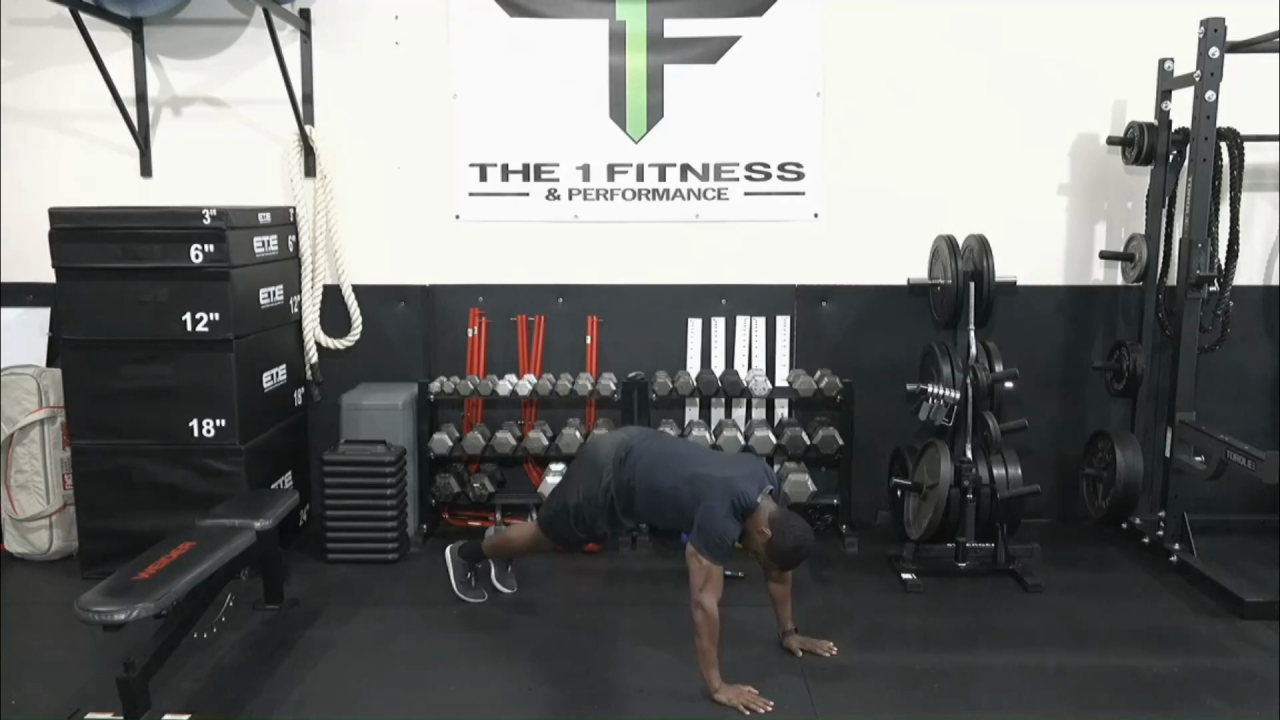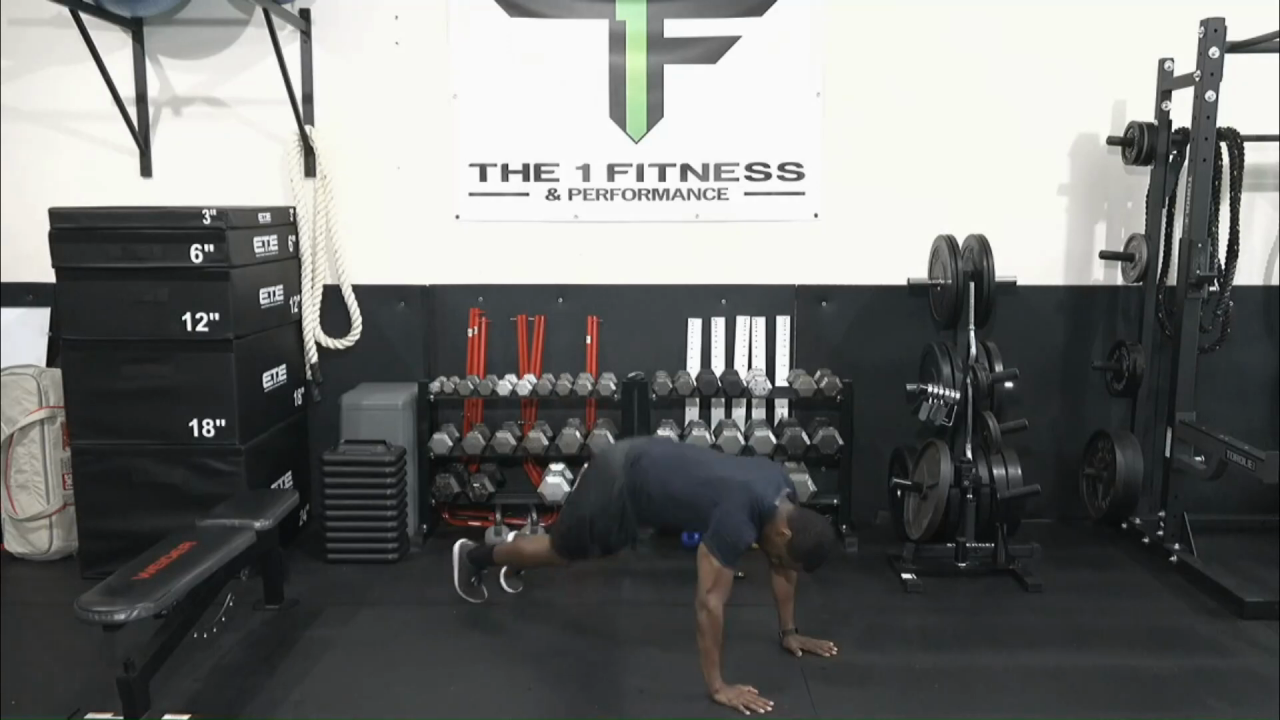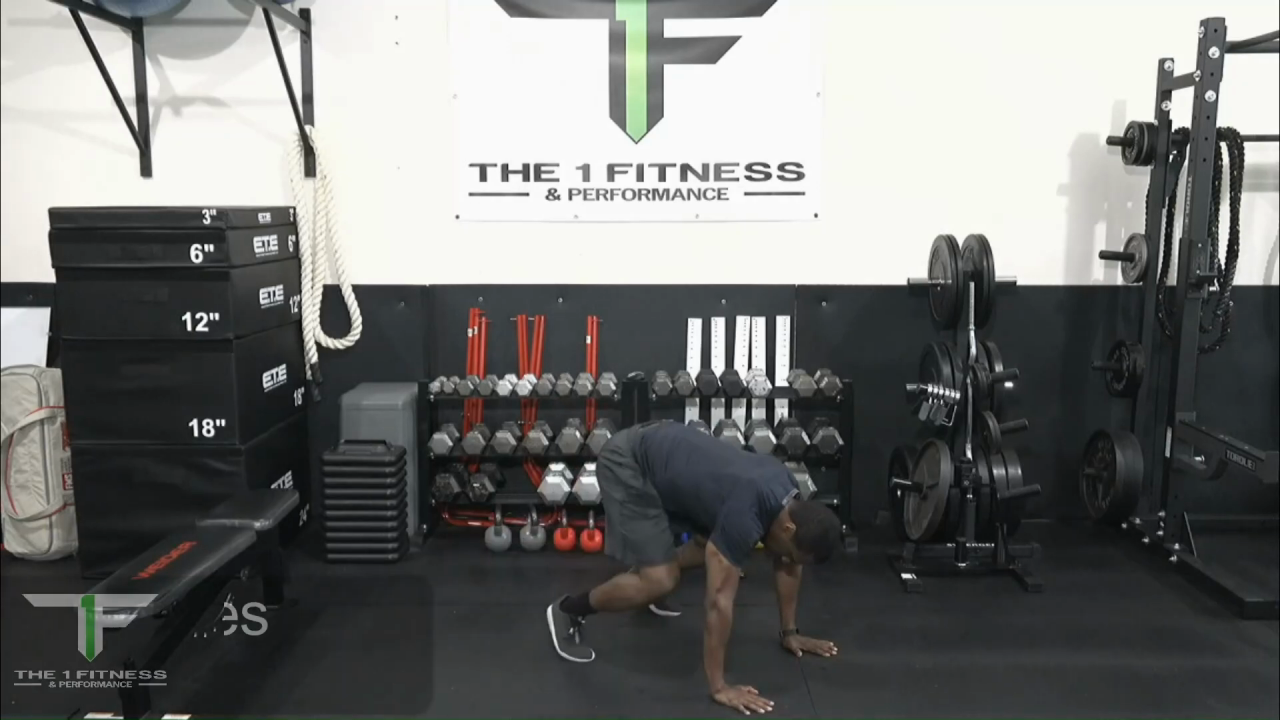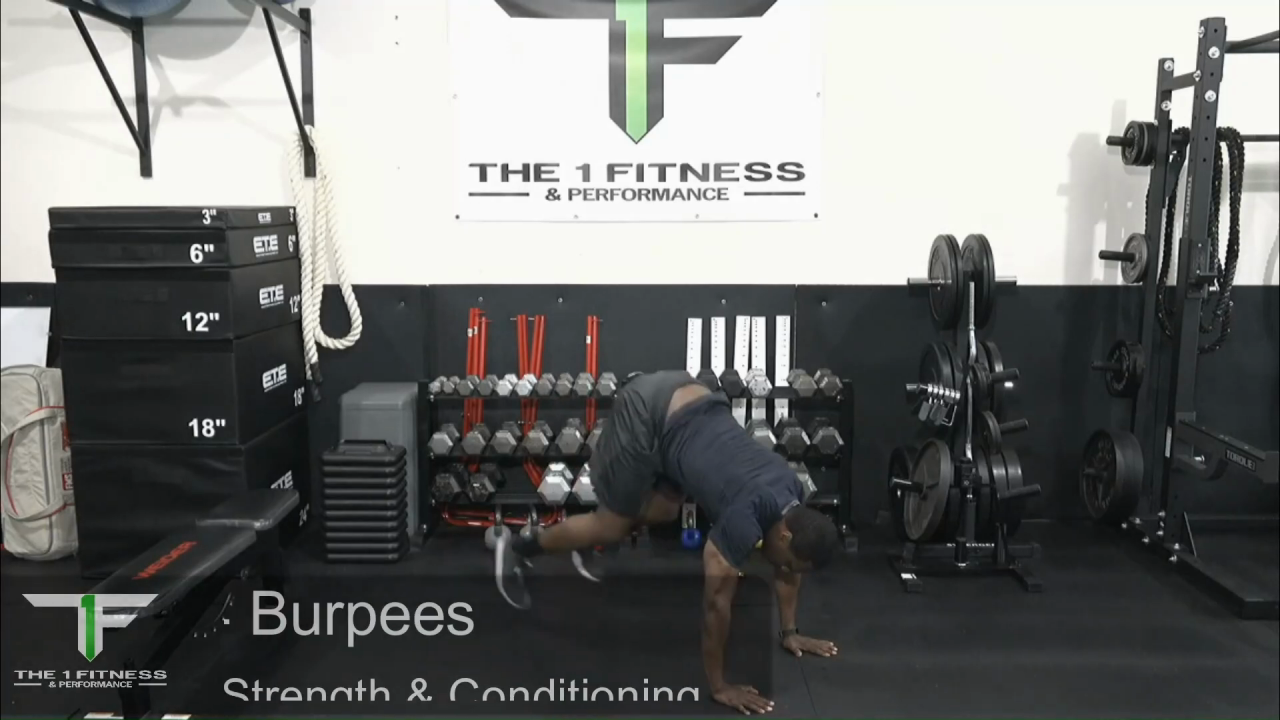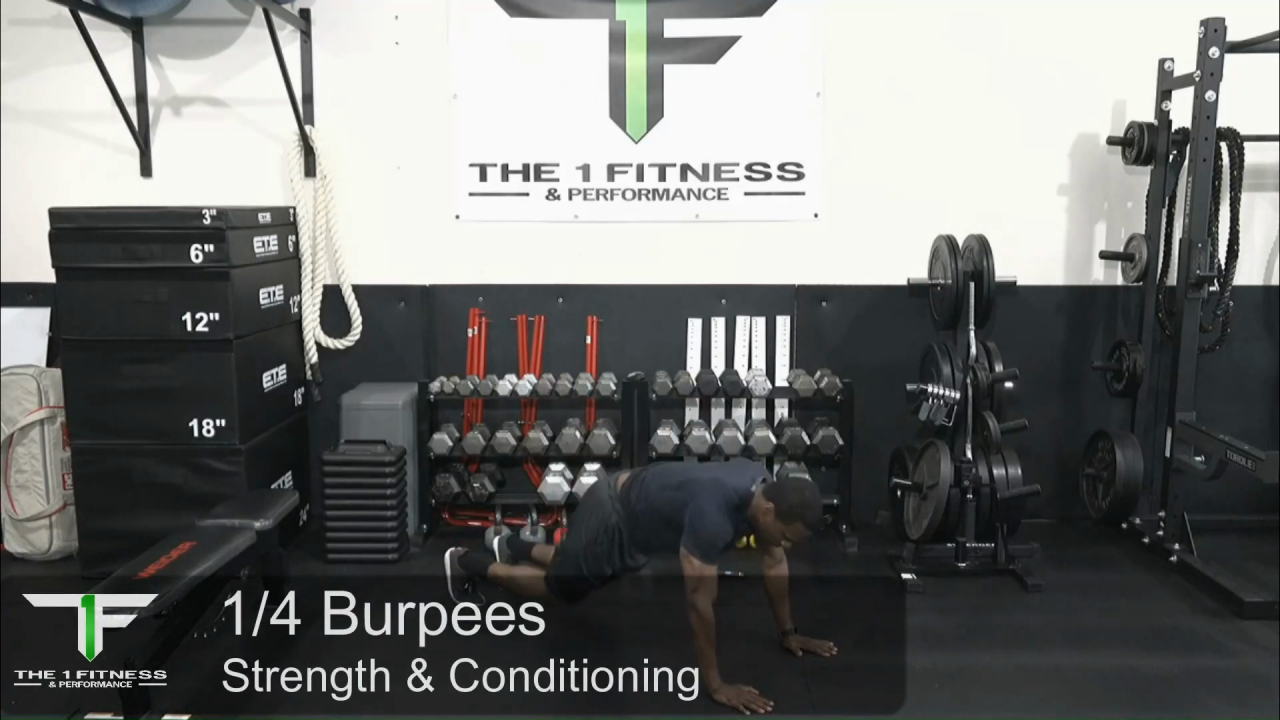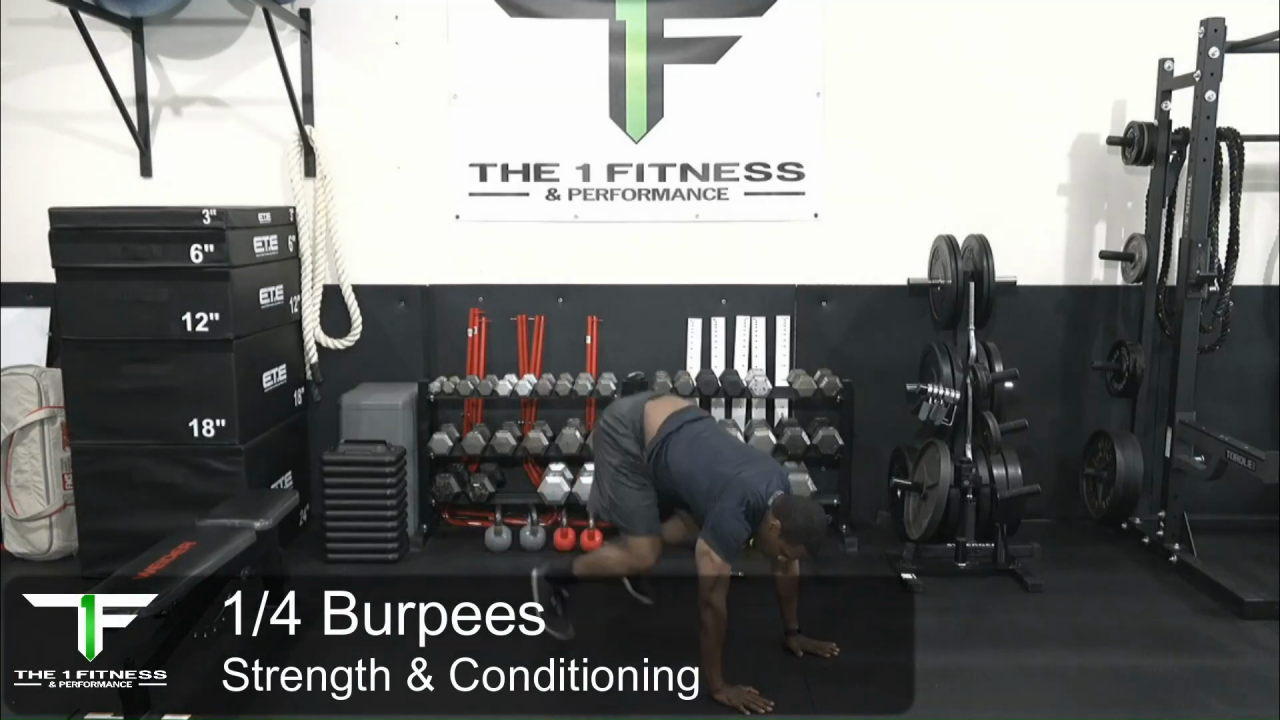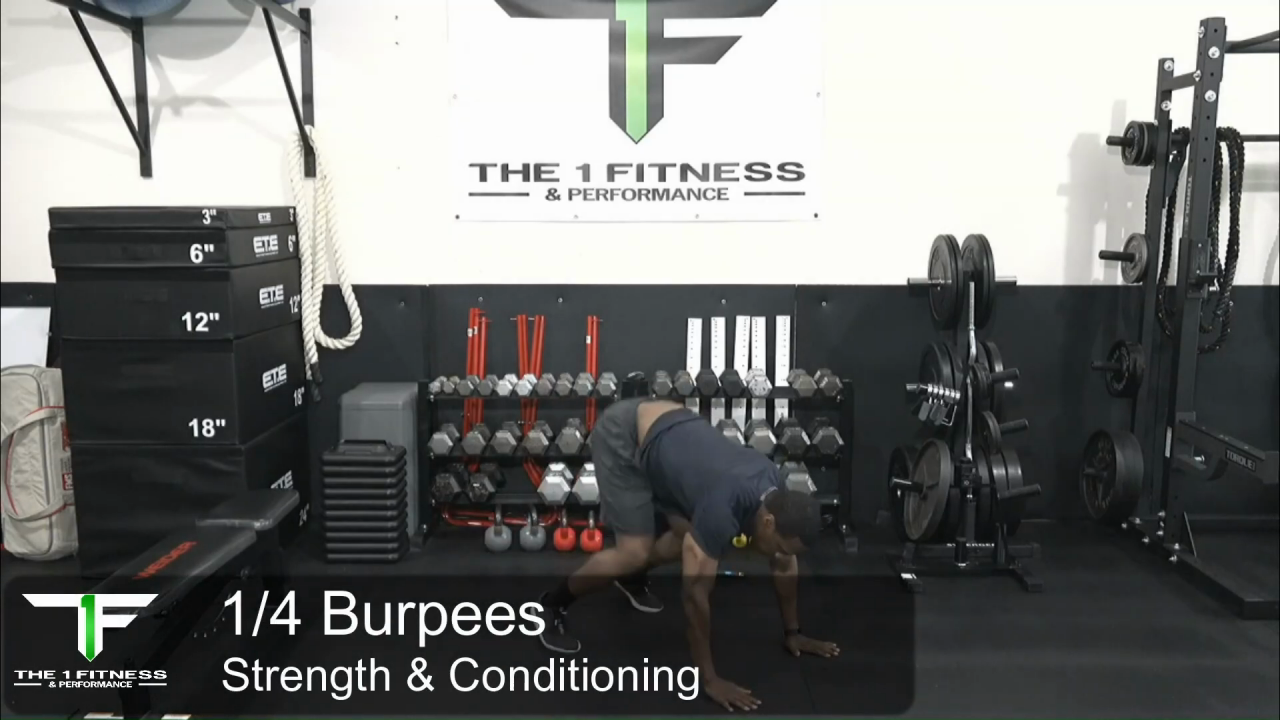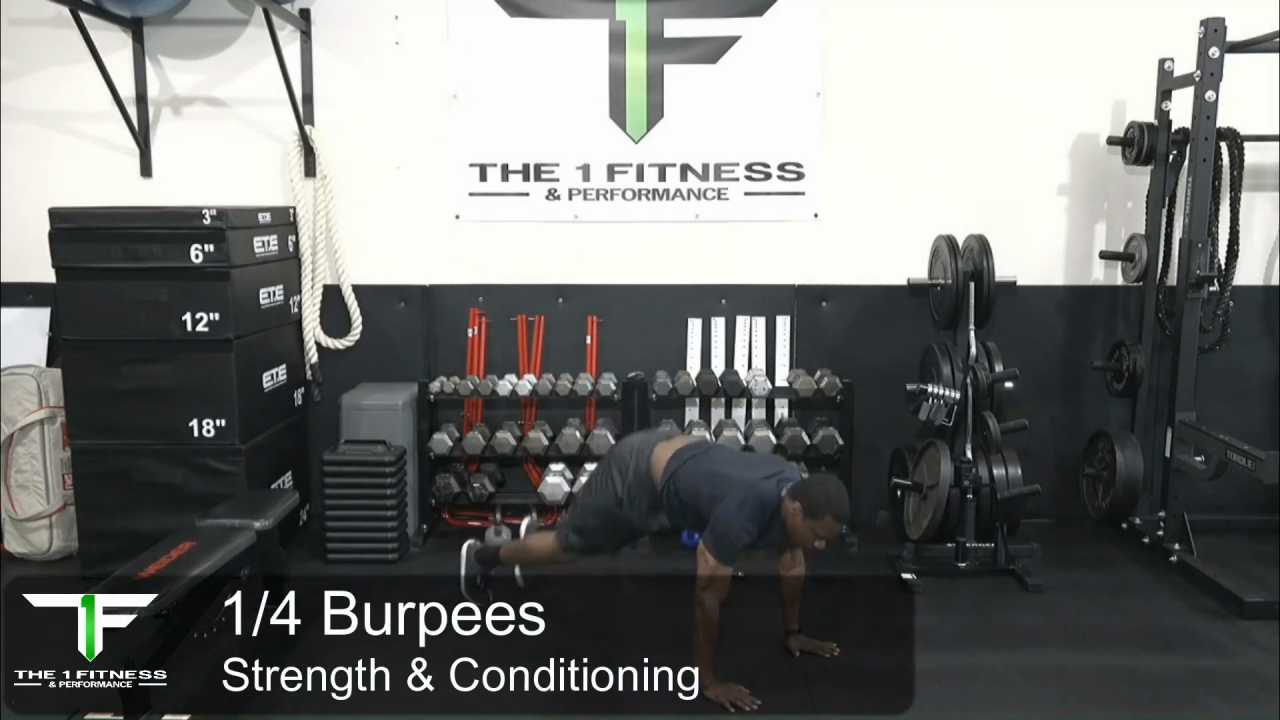
dt=0.4s
person 1, frame 1
left shoulder: (768, 488)
right shoulder: (721, 515)
left elbow: (777, 567)
right elbow: (704, 599)
left wrist: (789, 632)
right wrist: (717, 686)
left hip: (635, 450)
right hip: (609, 471)
left knee: (558, 532)
right knee: (549, 532)
left ankle: (500, 553)
right ankle: (466, 553)
person 1, frame 2
left shoulder: (782, 493)
right shoulder: (737, 517)
left elbow: (782, 568)
right elbow: (709, 601)
left wrist: (790, 632)
right wrist: (718, 687)
left hip: (641, 465)
right hip: (619, 481)
left knee: (578, 545)
right knee: (563, 548)
left ankle: (524, 545)
right ankle: (473, 555)
person 1, frame 3
left shoulder: (788, 497)
right shoulder: (745, 514)
left elbow: (787, 567)
right elbow: (720, 600)
left wrist: (790, 632)
right wrist: (719, 687)
left hip: (663, 446)
right hip: (630, 460)
left knee: (716, 546)
right knee: (660, 580)
left ankle: (645, 569)
right ankle: (569, 612)
person 1, frame 4
left shoulder: (790, 495)
right shoulder: (747, 517)
left elbow: (786, 572)
right elbow: (717, 600)
left wrist: (789, 633)
right wrist: (718, 685)
left hip: (678, 397)
right hip: (647, 412)
left knee: (661, 511)
right knee: (611, 526)
left ankle: (584, 545)
right ankle: (519, 549)
person 1, frame 5
left shoulder: (766, 487)
right shoulder: (714, 515)
left elbow: (774, 562)
right elbow: (700, 602)
left wrist: (789, 632)
right wrist: (716, 685)
left hip: (634, 500)
right hip: (613, 513)
left knee: (578, 563)
right knee: (560, 589)
left ankle: (515, 548)
right ankle: (466, 563)
person 1, frame 6
left shoulder: (778, 490)
right shoulder: (733, 513)
left elbow: (786, 567)
right elbow: (713, 599)
left wrist: (793, 632)
right wrist: (718, 686)
right hip: (628, 428)
left knee: (697, 526)
right knee: (642, 557)
left ankle: (625, 536)
right ankle: (553, 579)
person 1, frame 7
left shoulder: (775, 497)
right shoulder: (722, 509)
left elbow: (785, 566)
right elbow: (695, 593)
left wrist: (793, 633)
right wrist: (708, 680)
left hip: (664, 428)
right hip: (624, 433)
left knee: (692, 538)
right knee: (635, 554)
left ankle: (630, 579)
right ankle: (554, 603)
person 1, frame 8
left shoulder: (795, 488)
right shoulder: (742, 512)
left elbow: (792, 563)
right elbow: (708, 599)
left wrist: (793, 632)
right wrist: (708, 681)
left hip: (667, 451)
right hip: (636, 473)
left knee: (604, 539)
right knee: (571, 546)
left ankle: (537, 529)
right ankle: (482, 555)
